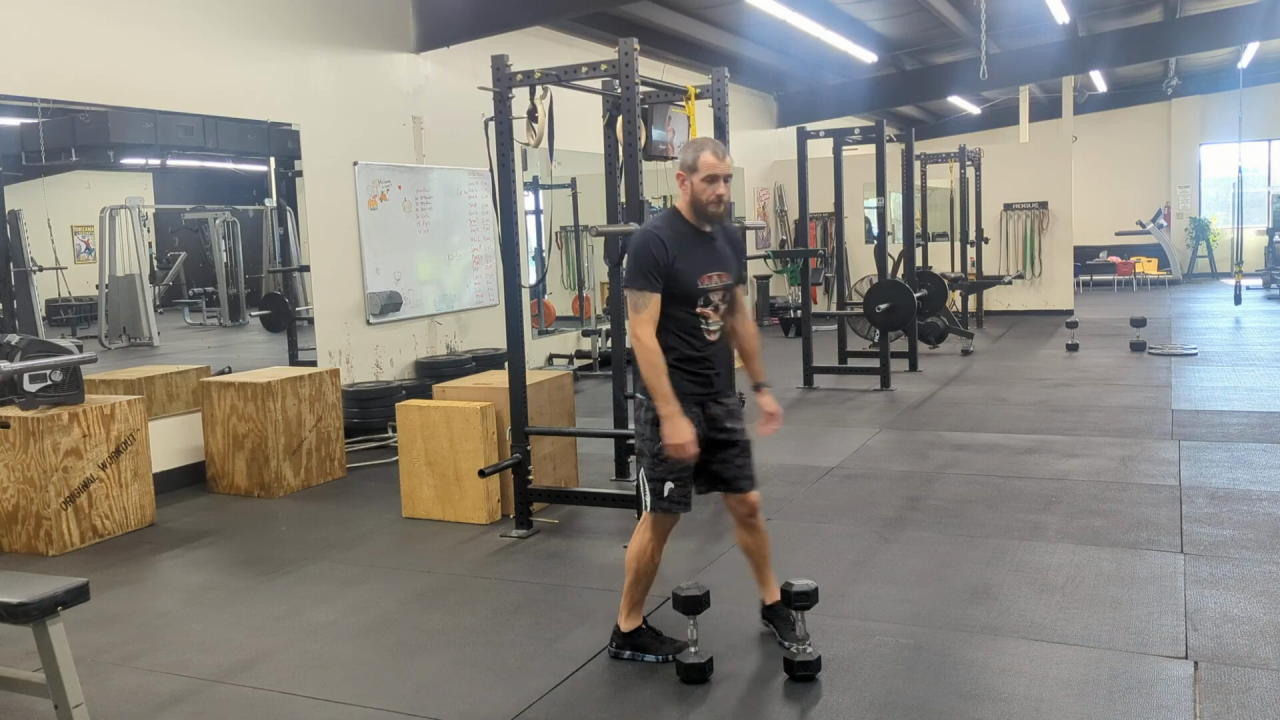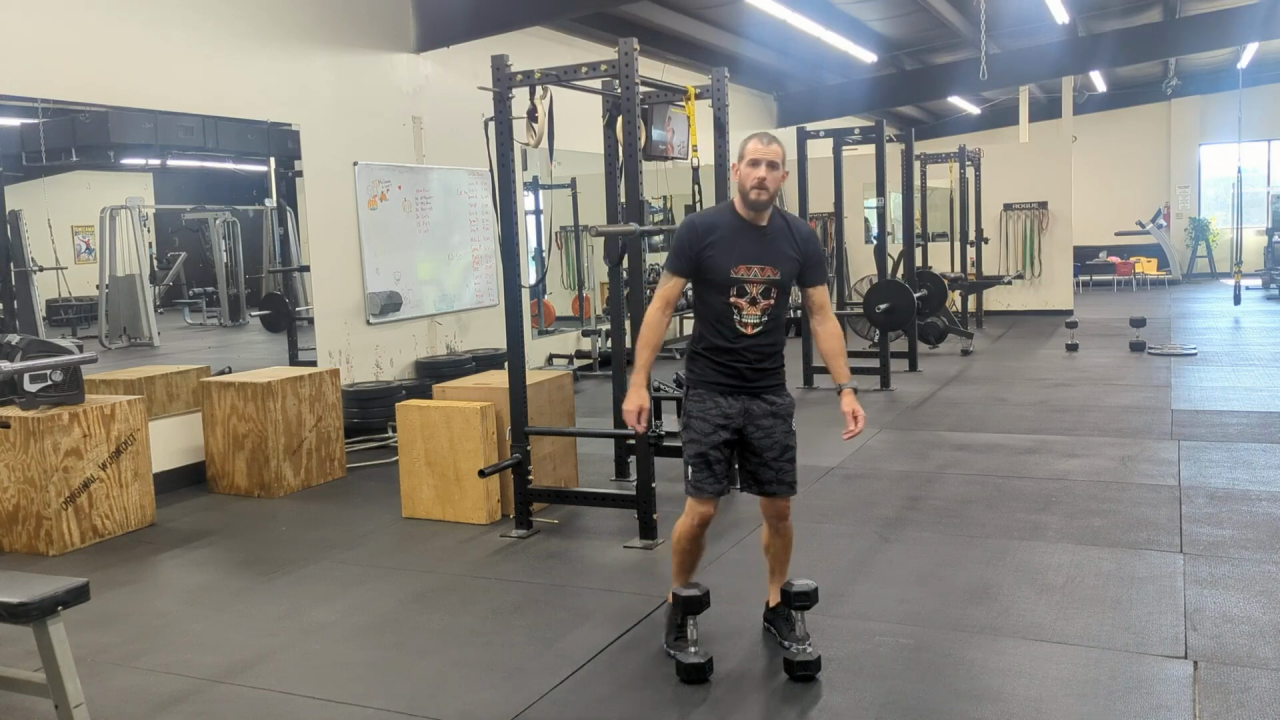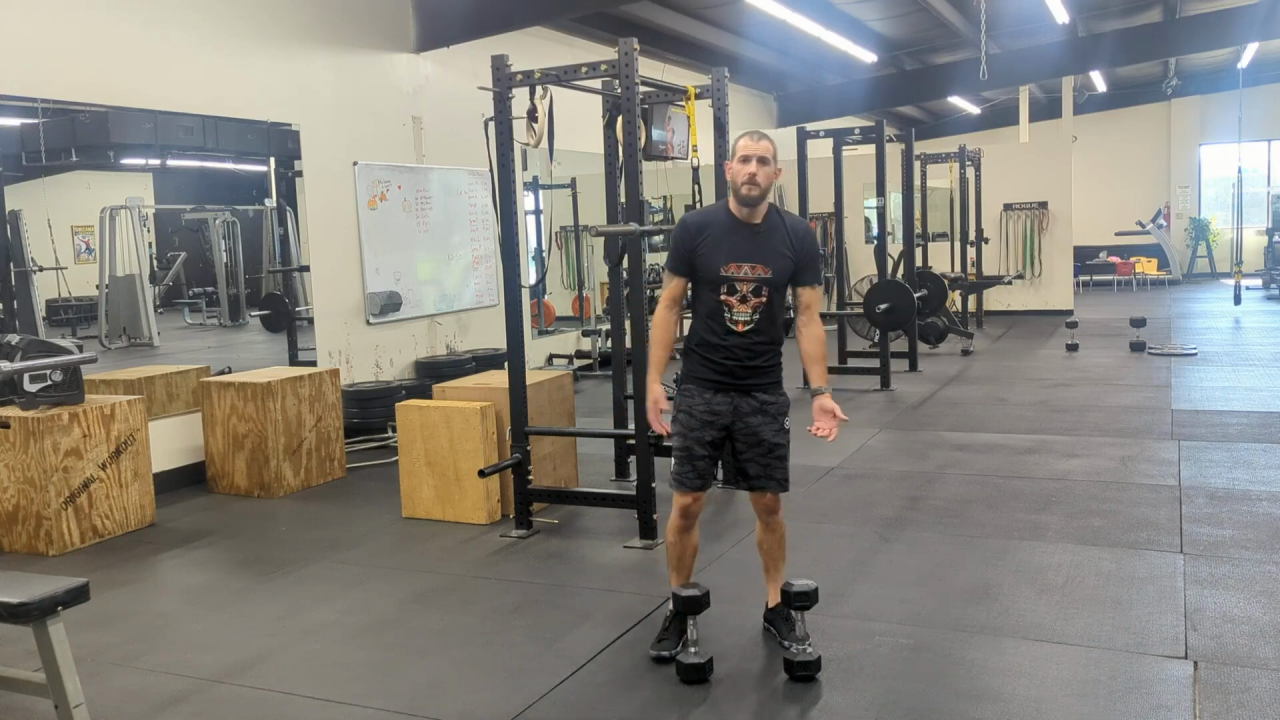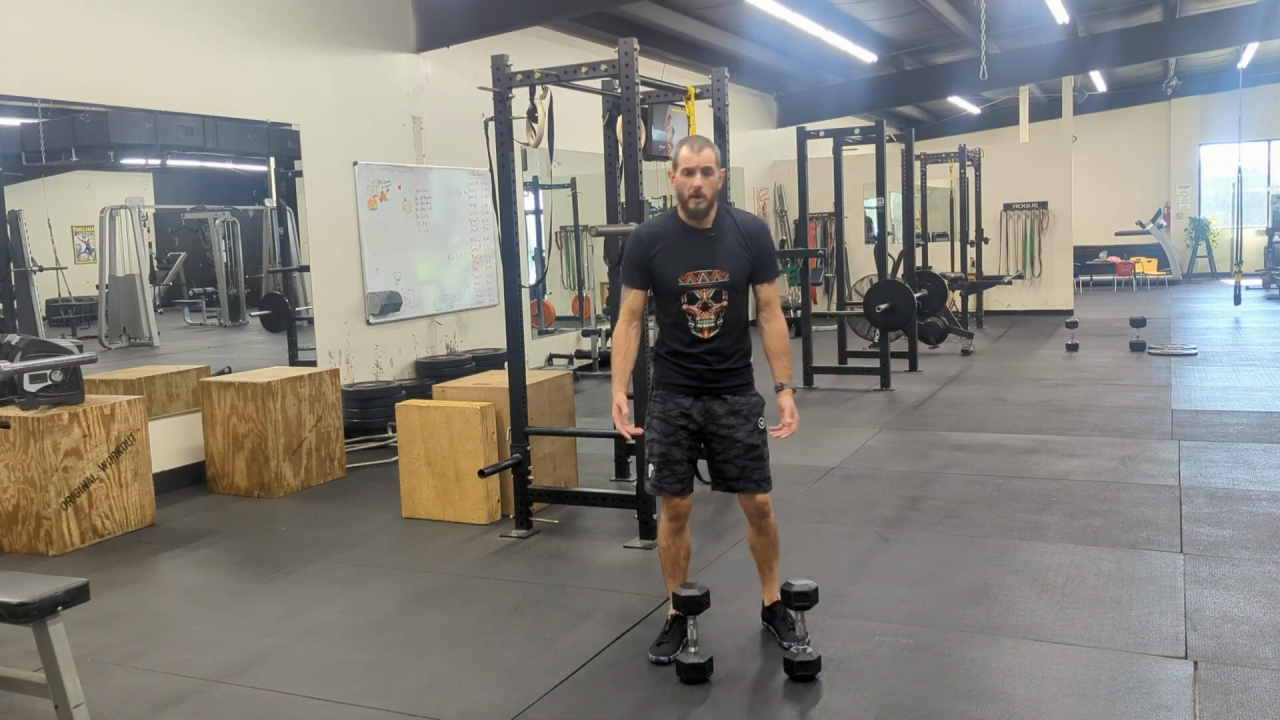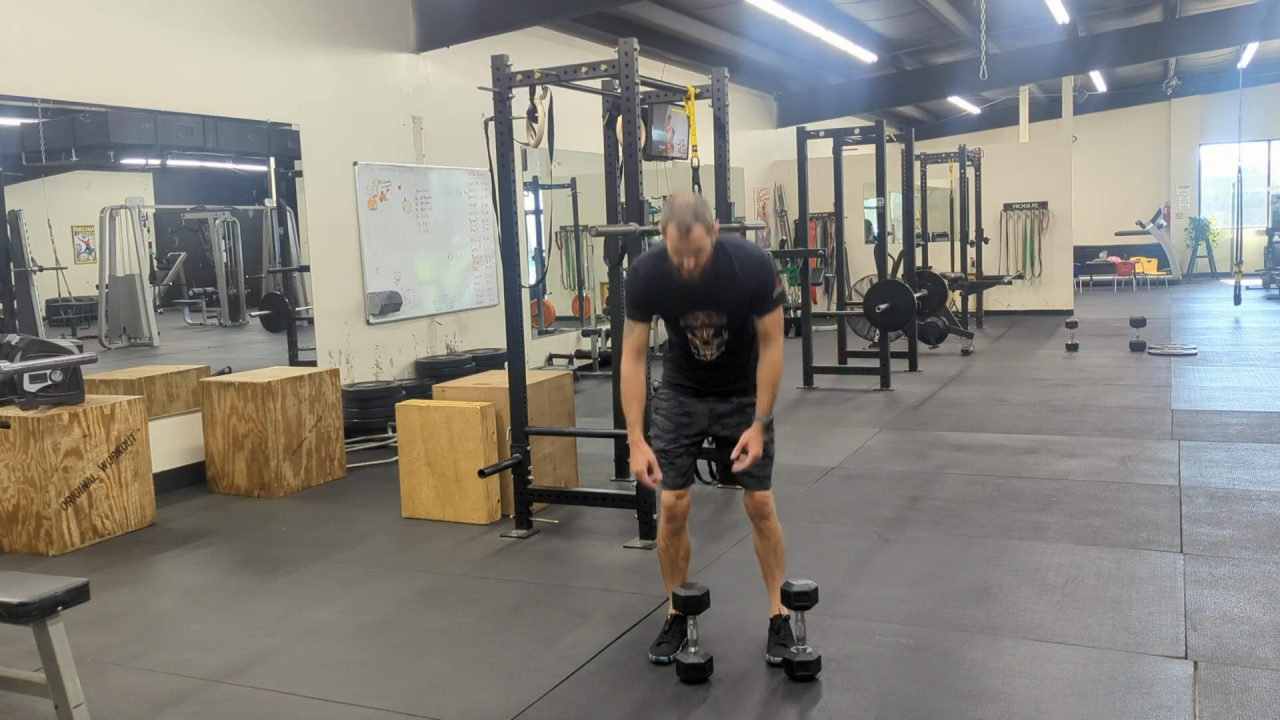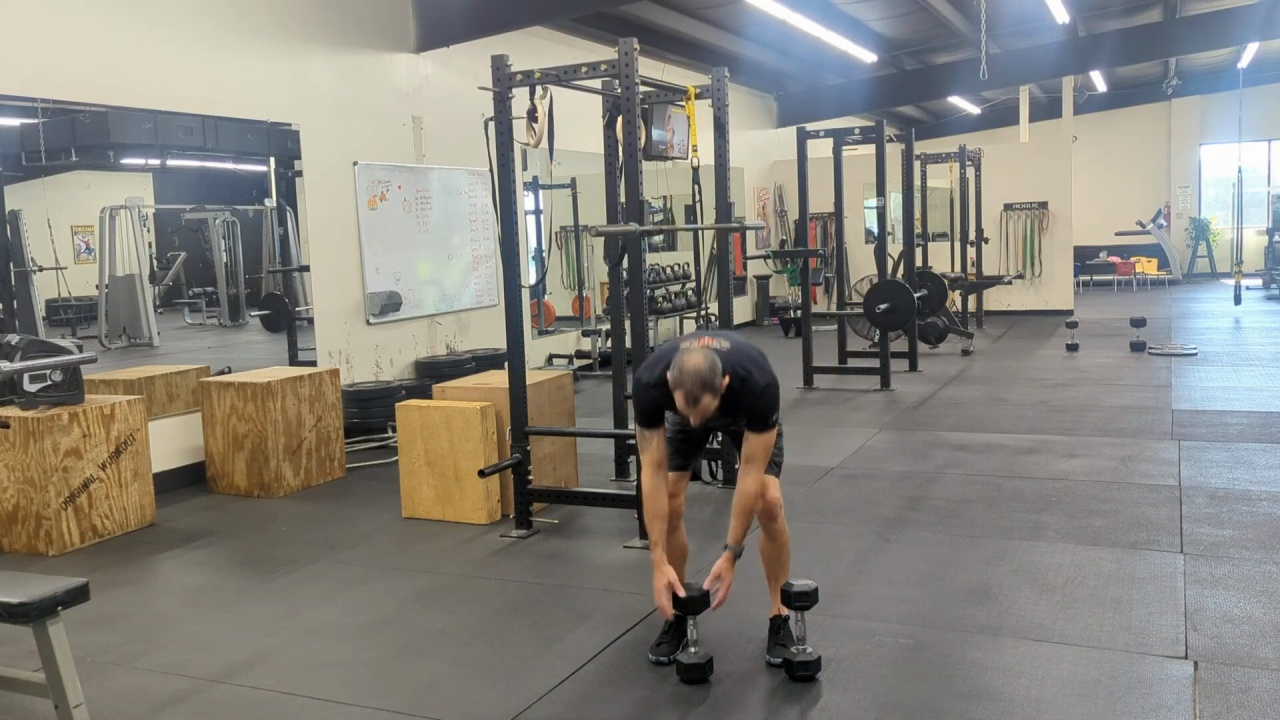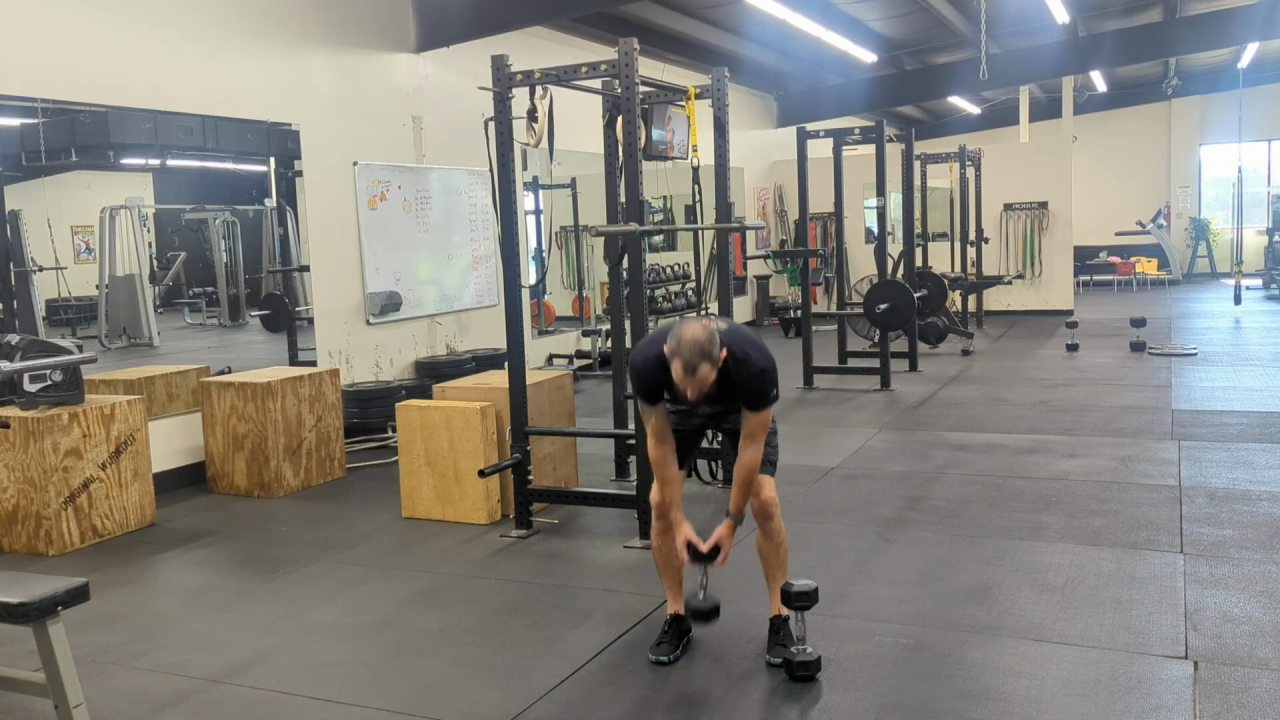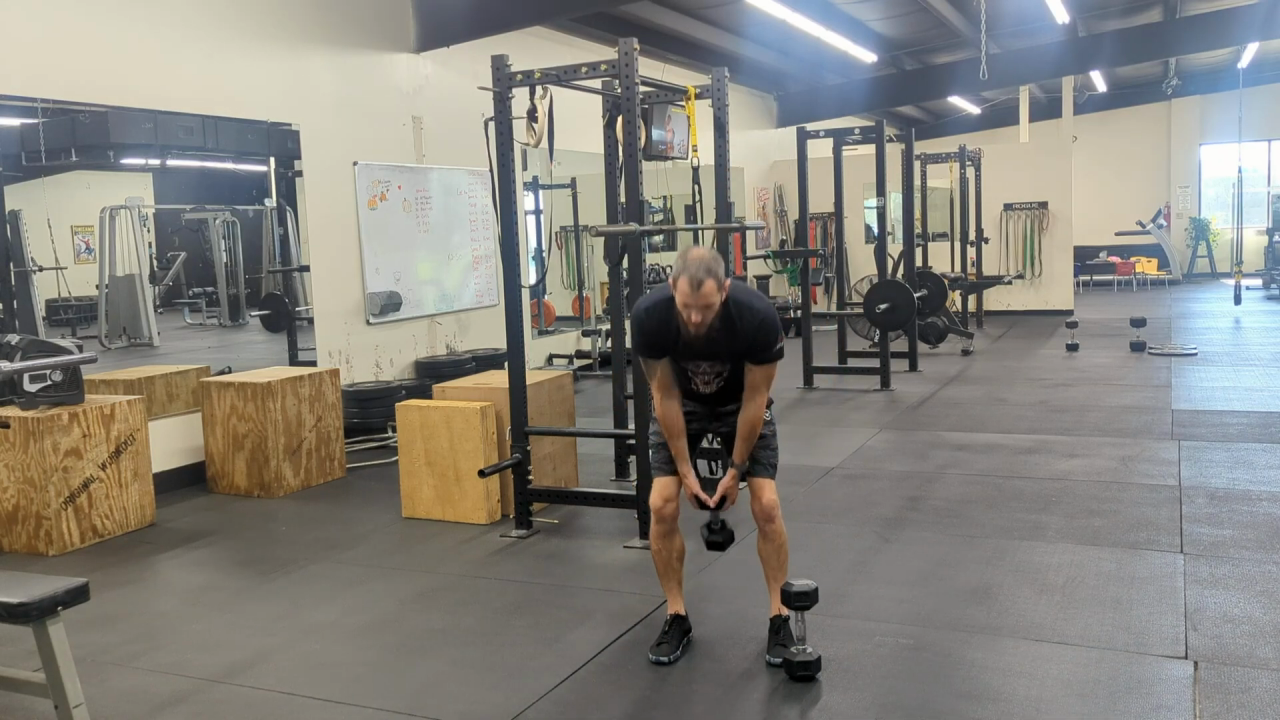
dt=0.4s
person 1, frame 1
left shoulder: (727, 237)
right shoulder: (653, 240)
left elbow: (739, 318)
right elbow: (643, 335)
left wrist: (761, 388)
right wrist: (670, 416)
left hip: (716, 399)
right hip: (672, 404)
left knee: (747, 505)
right knee: (661, 518)
left ankle: (770, 603)
right ankle: (628, 630)
person 1, frame 2
left shoulder: (800, 237)
right shoulder: (701, 229)
left elbow: (822, 316)
right elbow: (662, 306)
left wrist: (846, 388)
right wrist: (639, 383)
left hip: (769, 395)
right hip: (710, 391)
left knee: (778, 510)
right knee: (701, 510)
left ankle: (775, 606)
right ankle: (680, 604)
person 1, frame 3
left shoulder: (797, 236)
right shoulder: (695, 228)
left elbow: (808, 318)
right elbow: (668, 307)
left wrist: (820, 391)
right wrist: (655, 381)
left hip: (764, 393)
right hip: (700, 389)
left knee: (768, 504)
right knee: (686, 505)
left ankle: (775, 605)
right ankle: (678, 611)
person 1, frame 4
left shoulder: (750, 232)
right shoulder: (648, 240)
left elbow: (770, 312)
right elbow: (630, 321)
left wrist: (784, 387)
right wrist: (619, 391)
left hip: (736, 394)
right hip: (672, 396)
left knee: (758, 505)
right knee: (674, 509)
left ankle: (773, 603)
right ankle: (679, 615)
person 1, frame 5
left shoulder: (752, 264)
right shoulder: (645, 273)
left elbow: (771, 344)
right elbow: (634, 356)
left wrist: (760, 425)
right wrist: (636, 440)
left hip: (742, 395)
right hip: (681, 394)
left knee: (760, 504)
right knee: (673, 506)
left ankle: (779, 615)
right ankle: (678, 615)
person 1, frame 6
left shoulder: (758, 383)
right shoulder: (650, 381)
left elbow: (751, 475)
right elbow: (652, 472)
left wrist: (731, 555)
right wrist: (659, 561)
left hip: (746, 413)
right hip: (684, 405)
left knee: (769, 502)
right knee: (670, 499)
left ankle: (779, 616)
right ankle: (677, 616)
person 1, frame 7
left shoulder: (755, 363)
right shoulder: (646, 360)
left elbow: (752, 444)
right elbow: (660, 442)
left wrist: (731, 522)
right wrist: (678, 520)
left hip: (742, 405)
right hip: (675, 407)
left knee: (764, 501)
right knee: (661, 501)
left ankle: (779, 616)
right ankle: (676, 616)
person 1, frame 8
left shoulder: (758, 315)
right shoulder: (648, 315)
left elbow: (754, 399)
right elbow: (665, 395)
left wrist: (736, 471)
right wrist: (685, 470)
left hip: (739, 402)
right hip: (682, 402)
left knee: (765, 505)
right knee: (662, 505)
left ankle: (779, 617)
right ankle: (676, 617)
